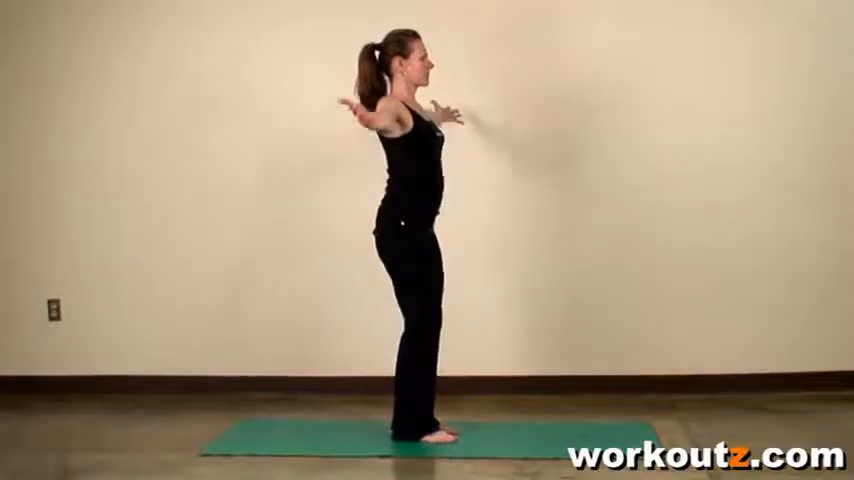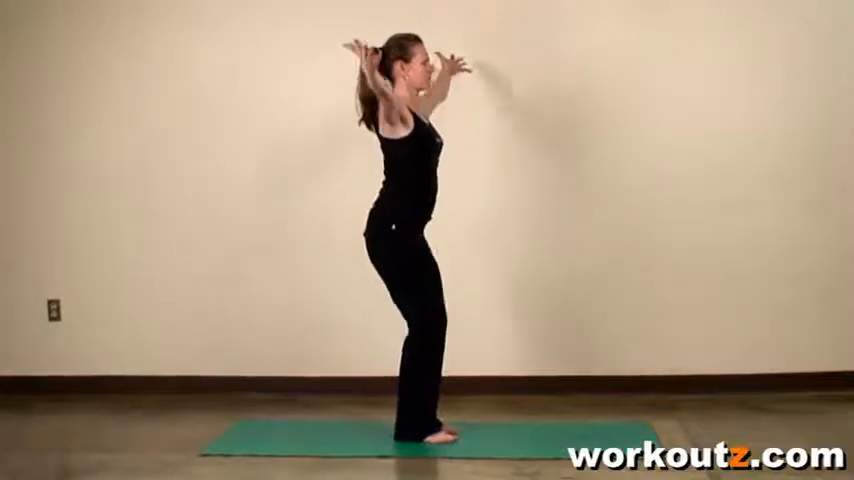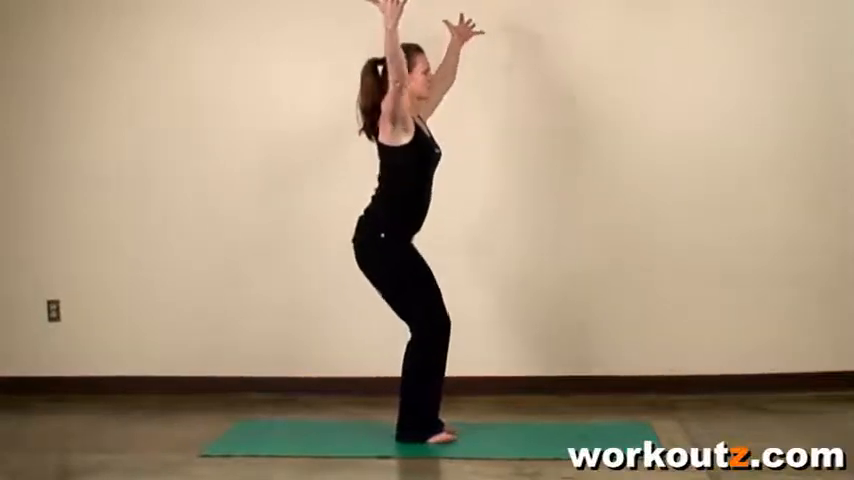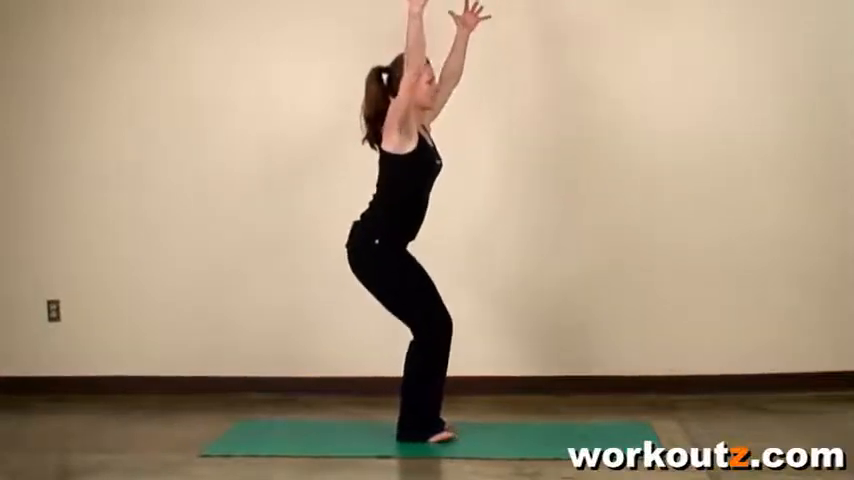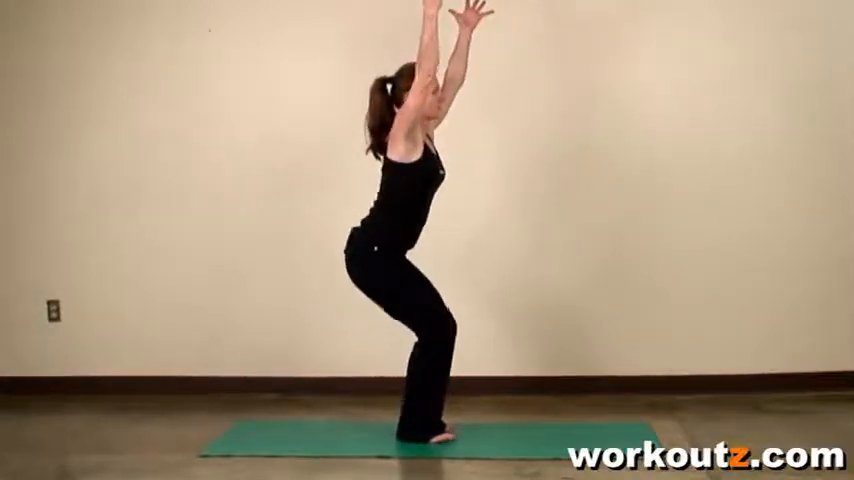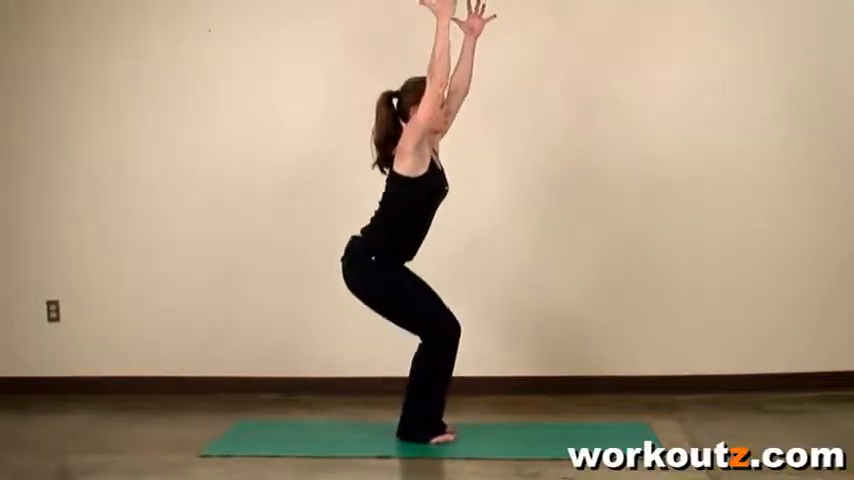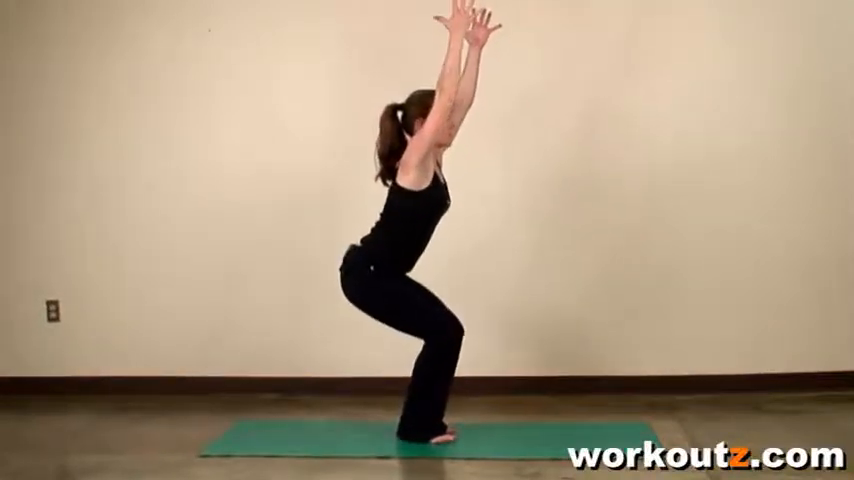
dt=0.3s
person 1, frame 1
left shoulder: (412, 108)
right shoulder: (392, 107)
right elbow: (381, 119)
left wrist: (442, 115)
right wrist: (364, 116)
left hip: (418, 228)
right hip: (400, 229)
left knee: (427, 323)
right knee: (421, 323)
left ankle: (420, 419)
right ankle: (412, 424)
person 1, frame 2
left shoulder: (415, 109)
right shoulder: (393, 110)
left elbow: (436, 93)
right elbow: (380, 91)
left wrist: (449, 73)
right wrist: (368, 71)
left hip: (407, 232)
right hip: (391, 232)
left knee: (431, 324)
right knee: (425, 325)
left ankle: (422, 420)
right ankle: (413, 425)
person 1, frame 3
left shoulder: (416, 116)
right shoulder: (393, 118)
left elbow: (445, 80)
right elbow: (395, 74)
left wrist: (456, 44)
left hip: (394, 240)
right hip: (379, 241)
left knee: (434, 325)
right knee: (429, 326)
left ankle: (423, 421)
right ankle: (416, 426)
person 1, frame 4
left shoulder: (420, 124)
right shoulder: (397, 127)
left elbow: (451, 78)
right elbow: (411, 68)
left hip: (388, 246)
right hip: (373, 247)
left knee: (436, 327)
right knee: (431, 328)
left ankle: (423, 421)
right ankle: (416, 426)
person 1, frame 5
left shoulder: (424, 133)
right shoulder: (403, 134)
left elbow: (453, 81)
right elbow: (425, 72)
left hip: (384, 254)
right hip: (371, 255)
left knee: (439, 329)
right knee: (436, 329)
left ankle: (424, 421)
right ankle: (417, 426)
person 1, frame 6
left shoulder: (429, 146)
right shoulder: (411, 148)
left elbow: (458, 89)
right elbow: (436, 83)
left wrist: (471, 38)
left hip: (382, 263)
right hip: (369, 264)
left knee: (443, 332)
right knee: (441, 332)
left ankle: (424, 422)
right ankle: (417, 426)
person 1, frame 7
left shoulder: (432, 160)
right shoulder: (414, 161)
left elbow: (461, 101)
right elbow: (446, 96)
left wrist: (475, 47)
left hip: (381, 272)
right hip: (366, 275)
left knee: (447, 332)
right knee: (444, 332)
left ankle: (423, 422)
right ankle: (419, 426)
